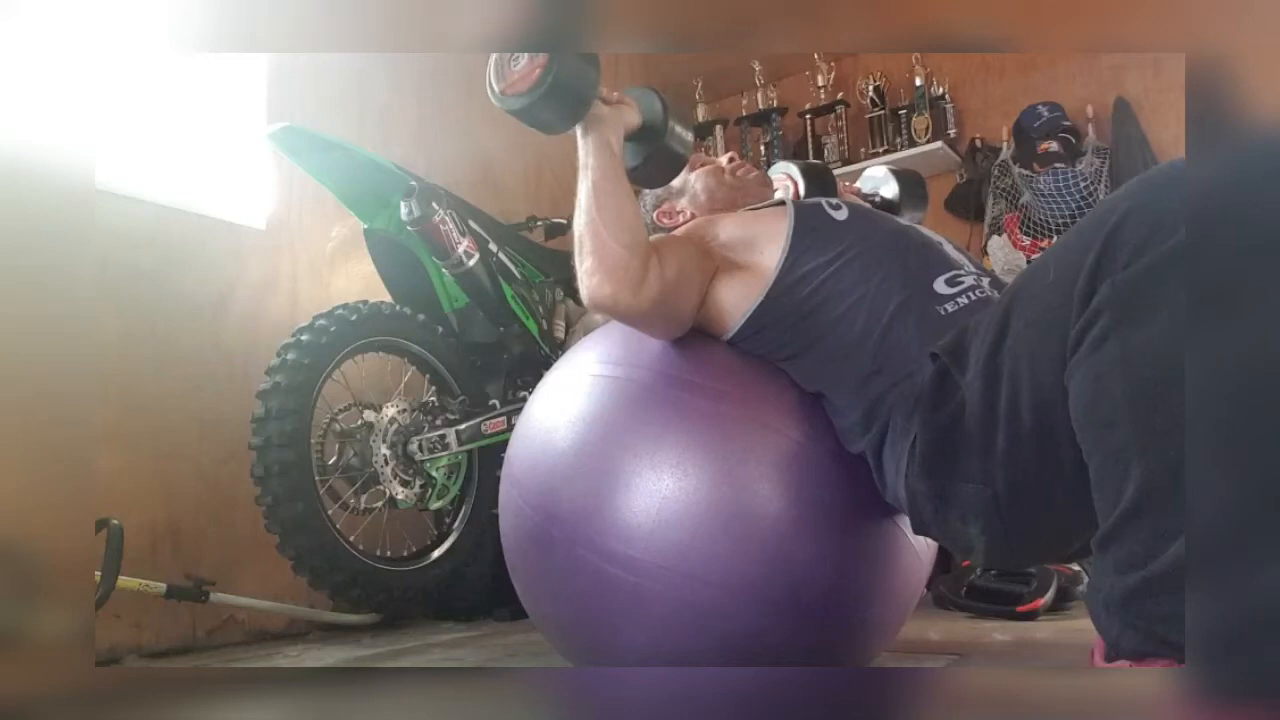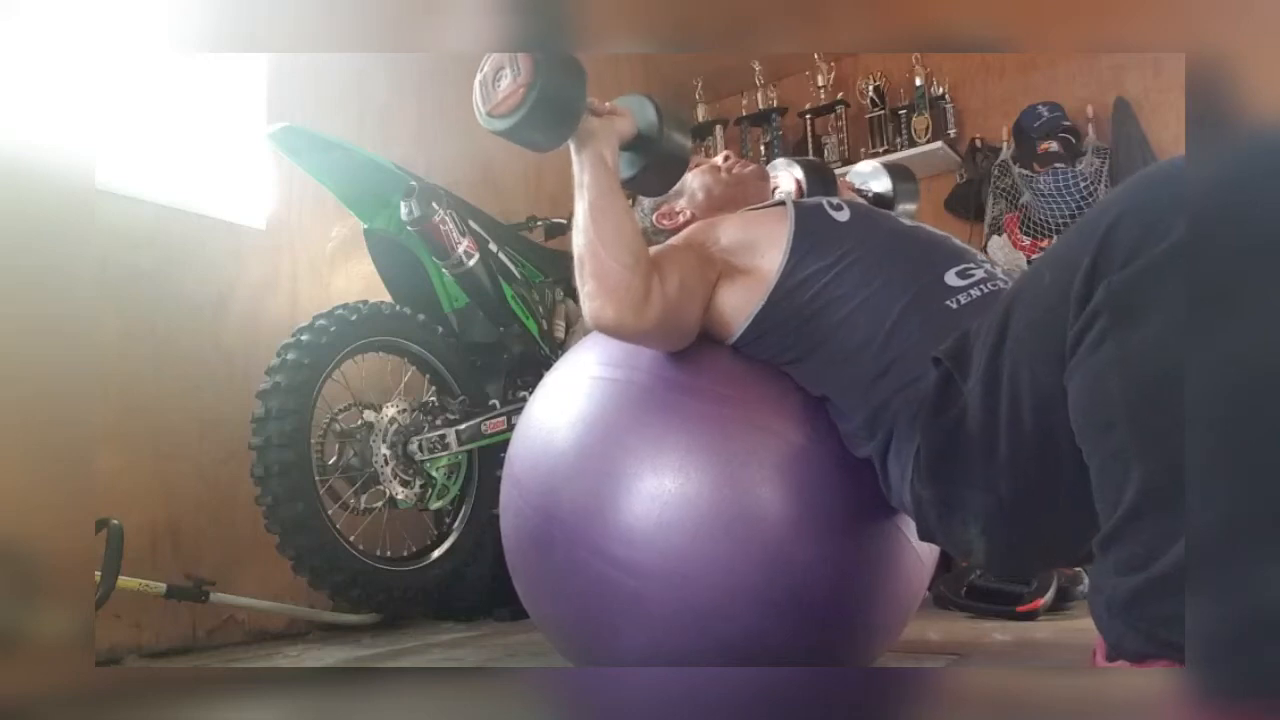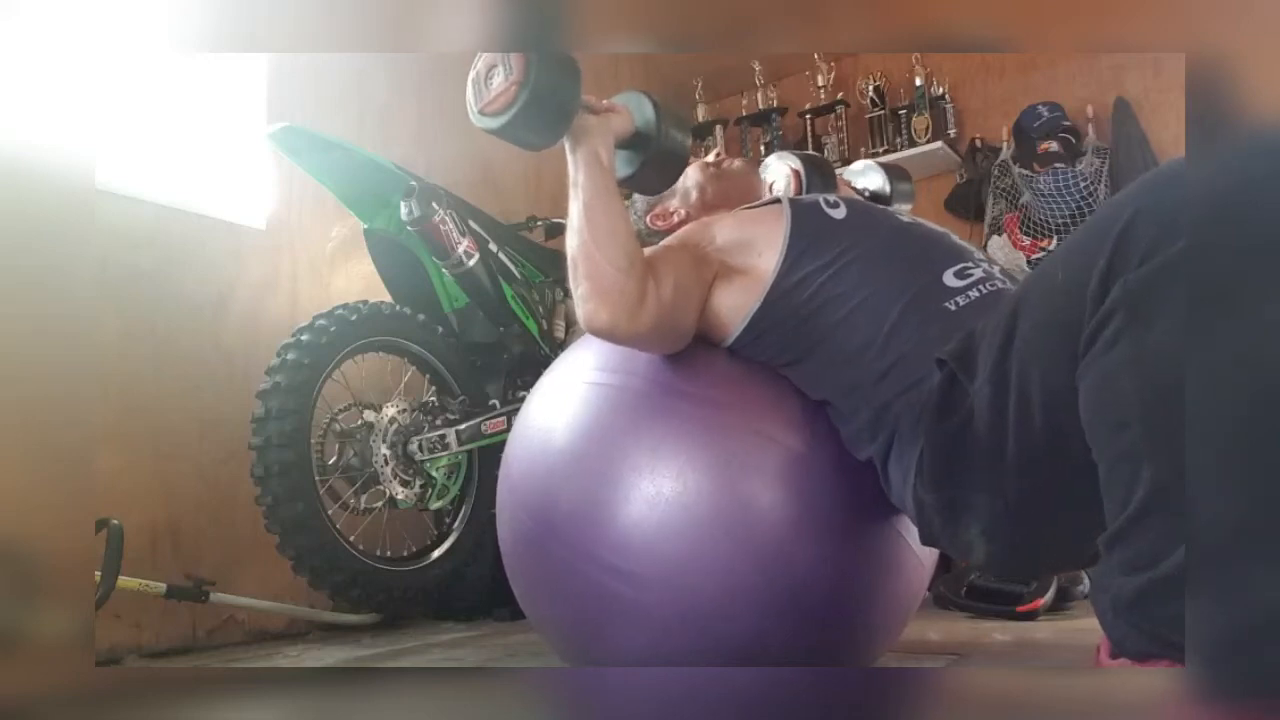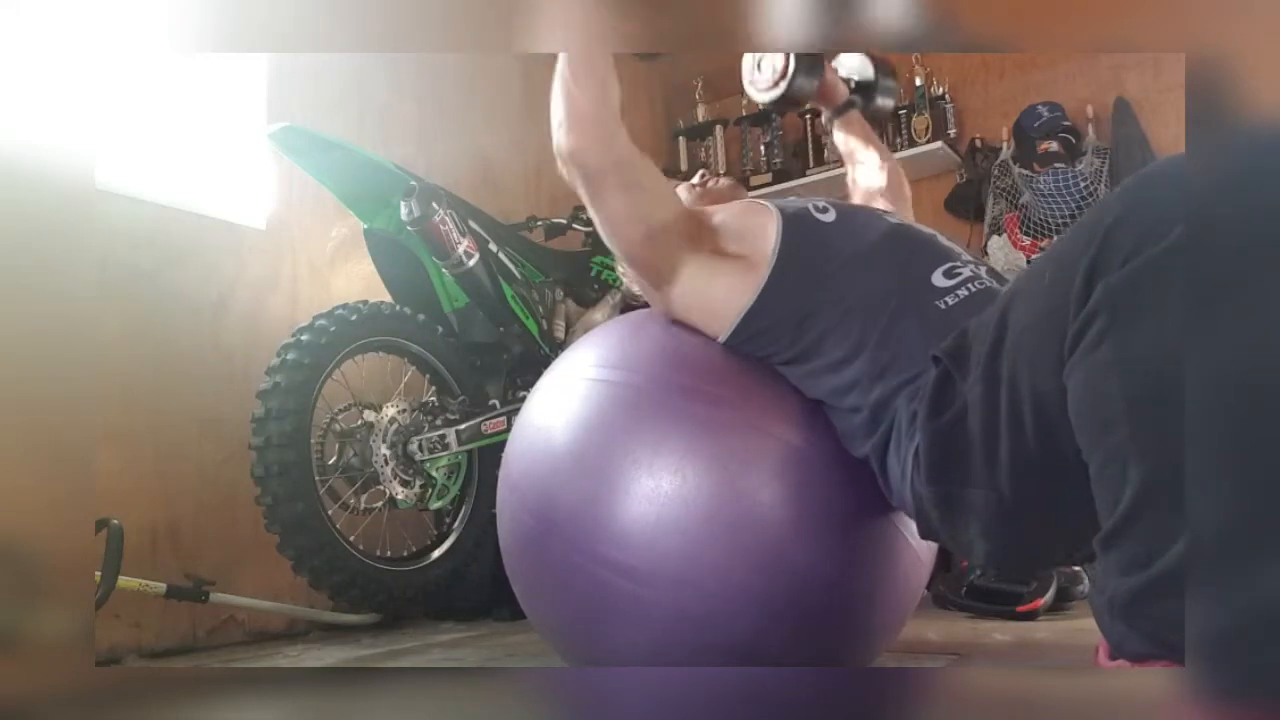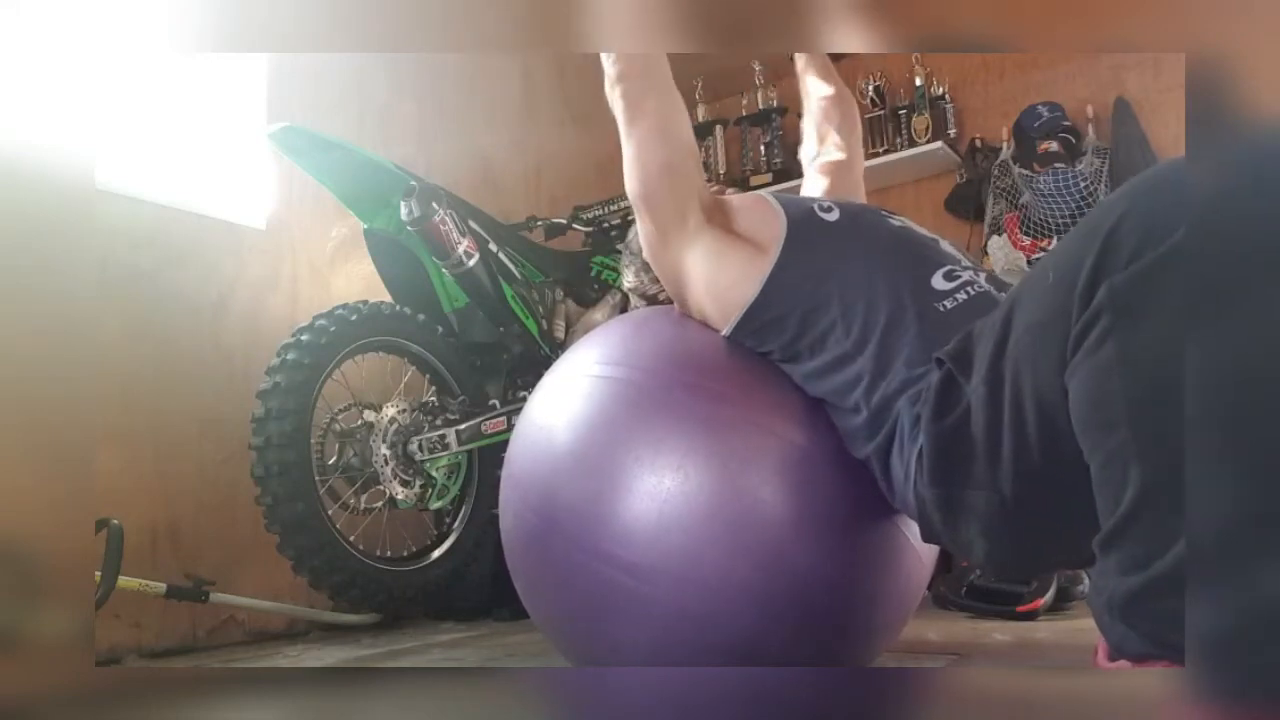
dt=0.5s
person 1, frame 1
left shoulder: (797, 241)
right shoulder: (706, 245)
right elbow: (615, 285)
left wrist: (860, 218)
right wrist: (601, 137)
right hip: (966, 429)
right knee: (1163, 216)
person 1, frame 2
left shoulder: (810, 233)
right shoulder: (705, 250)
right elbow: (620, 304)
left wrist: (852, 210)
right wrist: (595, 149)
right hip: (969, 428)
right knee: (1157, 217)
person 1, frame 3
left shoulder: (789, 238)
right shoulder: (698, 251)
right elbow: (614, 308)
left wrist: (851, 209)
right wrist: (590, 147)
right hip: (972, 421)
person 1, frame 4
left shoulder: (792, 233)
right shoulder: (686, 255)
left elbow: (885, 186)
right elbow: (591, 152)
left wrist: (837, 104)
right hip: (965, 431)
person 1, frame 5
left shoulder: (807, 217)
right shoulder: (690, 242)
left elbow: (832, 134)
right elbow: (634, 85)
left wrist: (807, 54)
right hip: (966, 431)
right knee: (1169, 210)
right ankle: (1153, 641)
